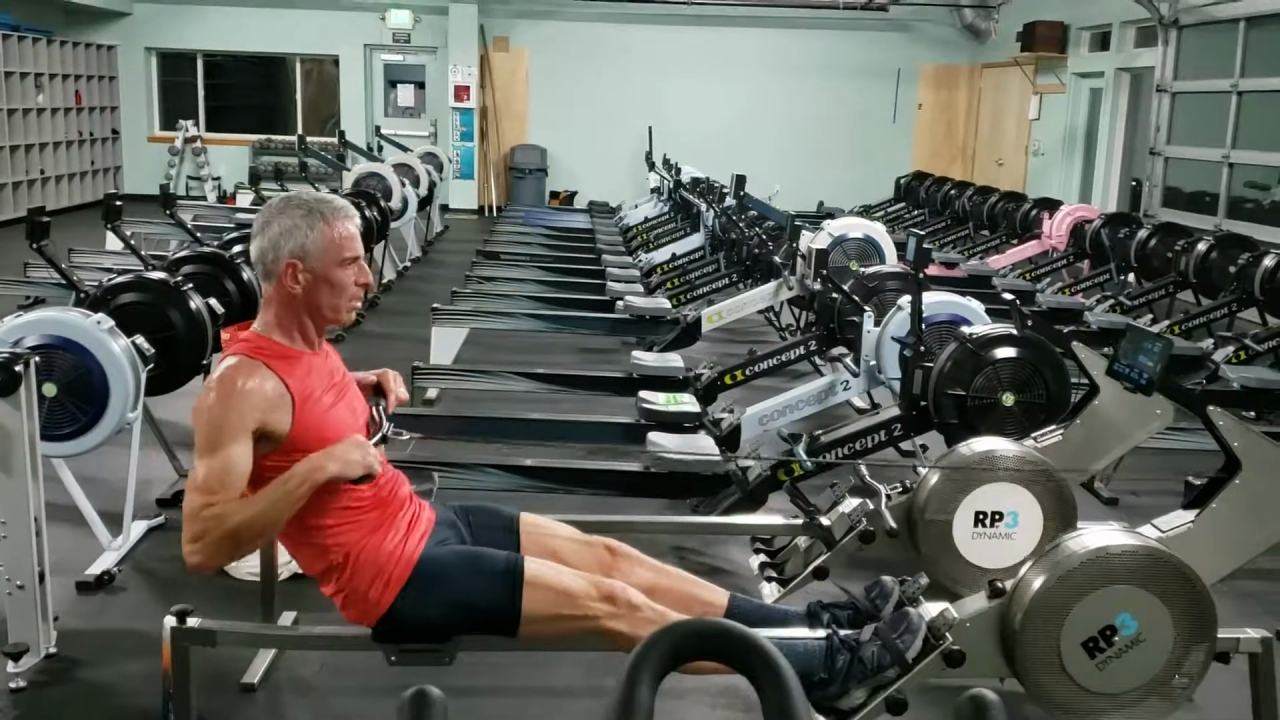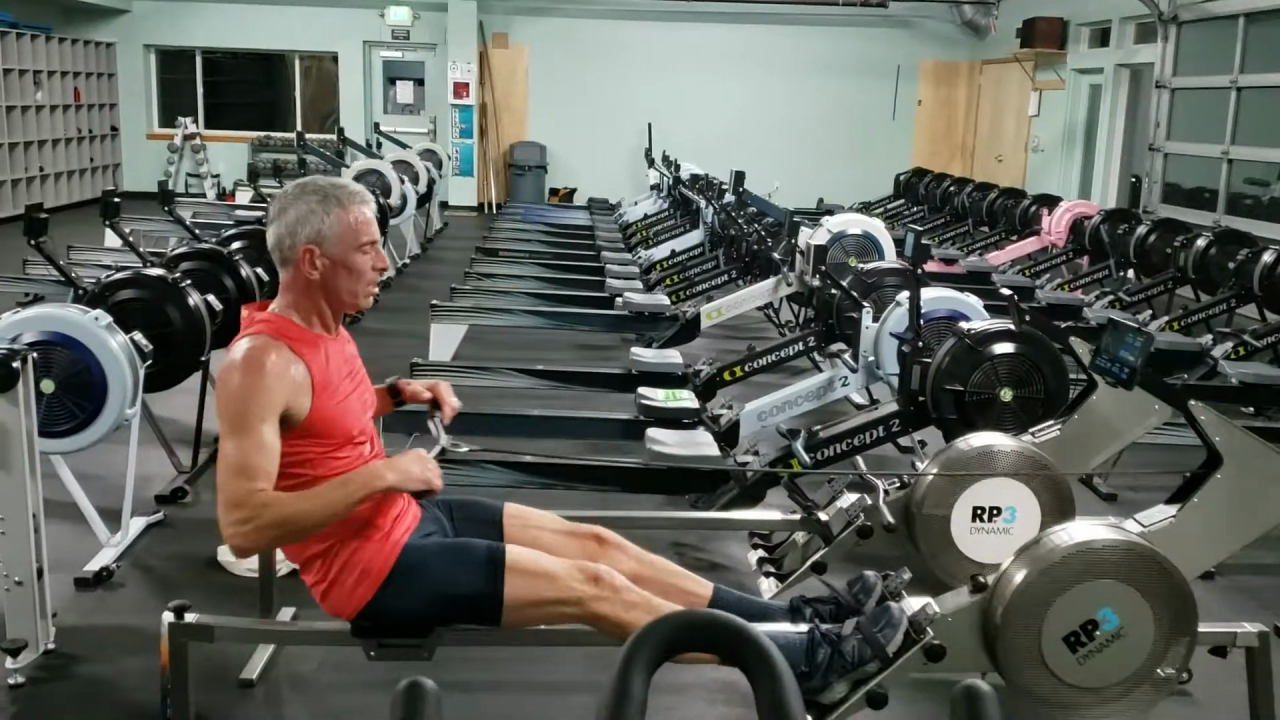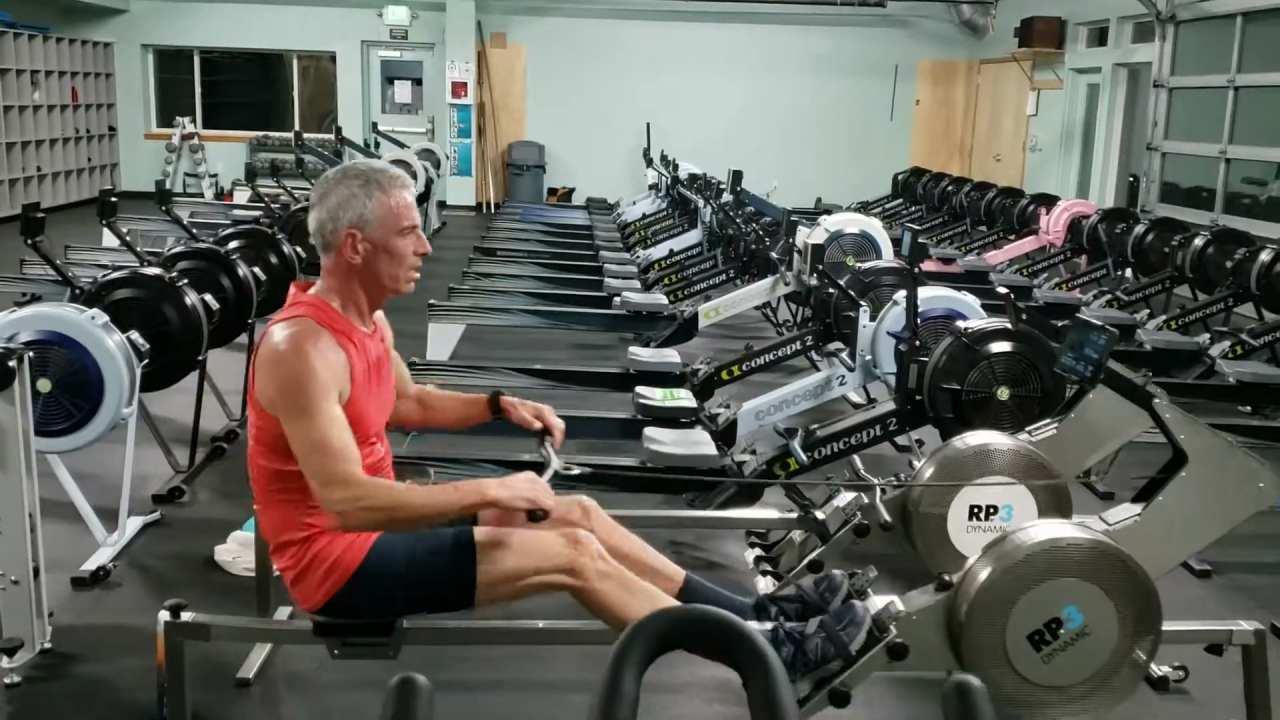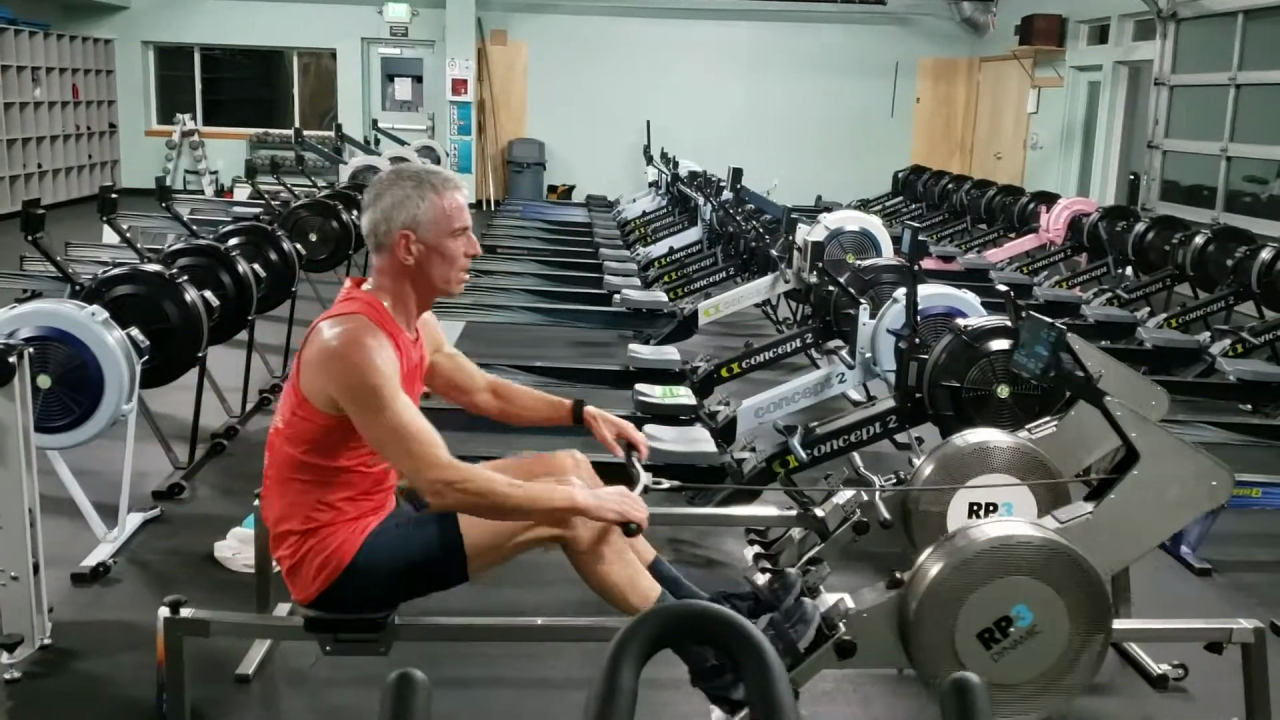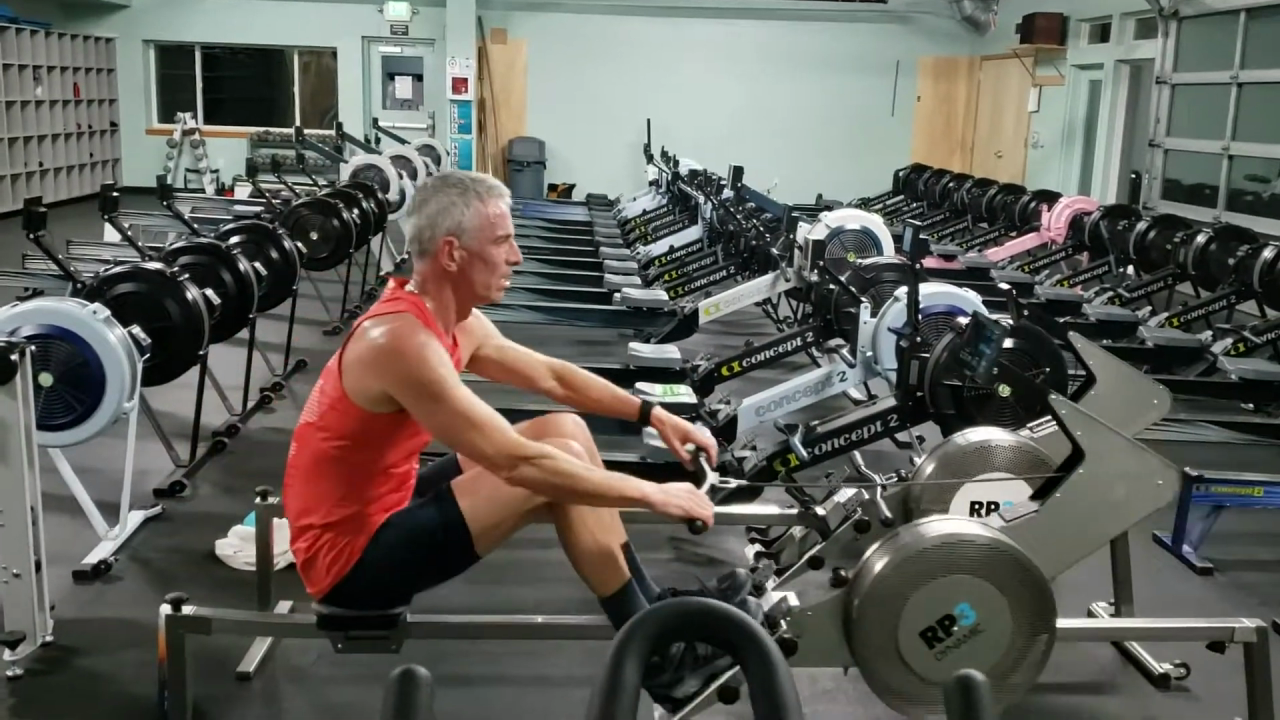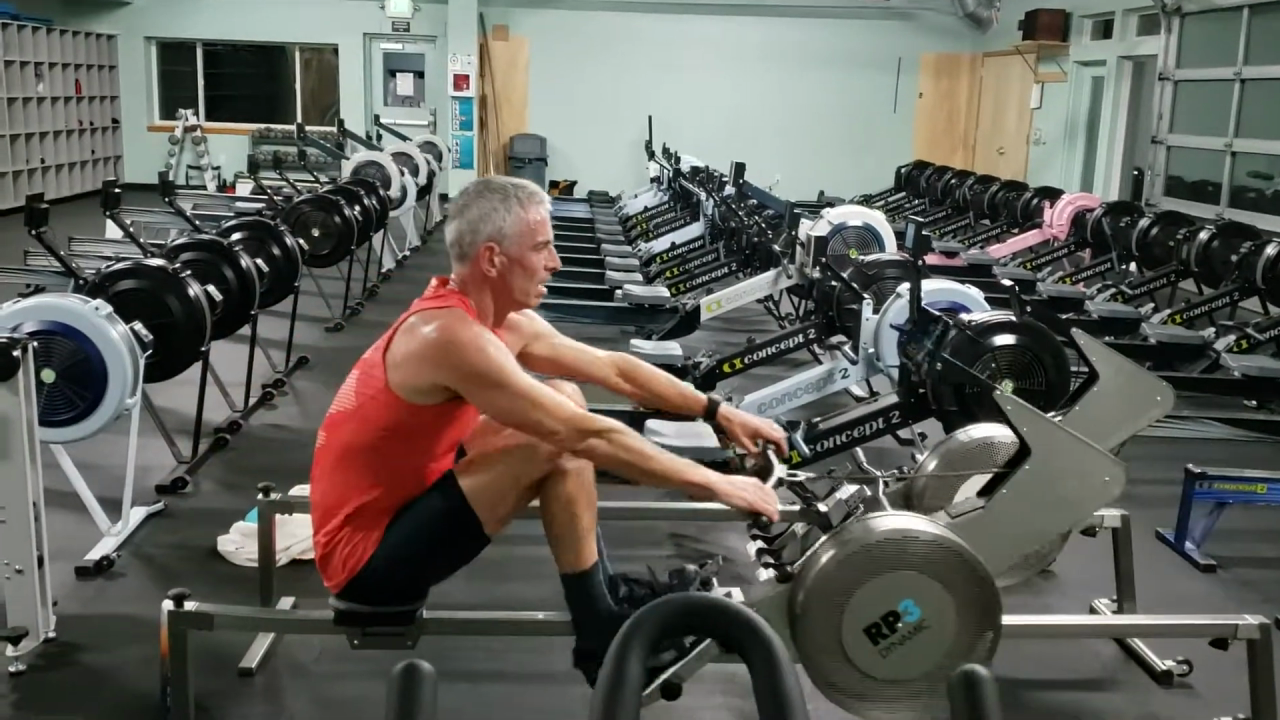
dt=0.3s
person 1, frame 1
left shoulder: (301, 342)
right shoulder: (241, 385)
right elbow: (202, 546)
left wrist: (360, 388)
right wrist: (318, 467)
left hip: (419, 525)
right hip: (391, 575)
left knee: (609, 557)
right knee: (609, 604)
left ankle: (812, 623)
person 1, frame 2
left shoulder: (320, 328)
right shoulder: (260, 364)
right elbow: (242, 528)
left wrist: (394, 392)
right wrist: (379, 472)
left hip: (406, 522)
right hip: (374, 571)
left knee: (595, 544)
right knee: (594, 587)
left ankle: (793, 619)
right ankle: (808, 661)
person 1, frame 3
left shoulder: (362, 317)
right shoulder: (302, 348)
left elbow: (410, 404)
right elbow: (348, 504)
left wrist: (503, 405)
right wrist: (488, 493)
left hip: (371, 526)
right hip: (339, 565)
left knee: (576, 516)
right knee: (569, 554)
left ankle: (756, 616)
right ankle: (771, 657)
person 1, frame 4
left shoulder: (408, 318)
right shoulder: (353, 342)
left elbow: (485, 390)
right elbow: (443, 485)
left wrist: (582, 413)
right wrist: (587, 501)
left hip: (371, 516)
right hip: (336, 557)
left knee: (566, 466)
right knee: (564, 510)
right ankle: (712, 659)
person 1, frame 5
left shoulder: (450, 317)
right shoulder: (401, 340)
left elbow: (553, 376)
right elbow: (521, 464)
left wrist: (653, 415)
right wrist: (654, 495)
left hip: (384, 511)
right hip: (349, 558)
left knee: (564, 431)
right knee: (550, 469)
left ankle: (651, 607)
right ankle: (654, 653)
person 1, frame 6
left shoulder: (499, 317)
right shoulder: (451, 336)
left elbow: (614, 370)
right elbow: (586, 437)
left wrist: (721, 413)
right wrist: (718, 484)
left hip: (400, 504)
right hip: (368, 555)
left knee: (562, 402)
right knee: (567, 436)
left ankle: (594, 597)
right ankle: (604, 640)
